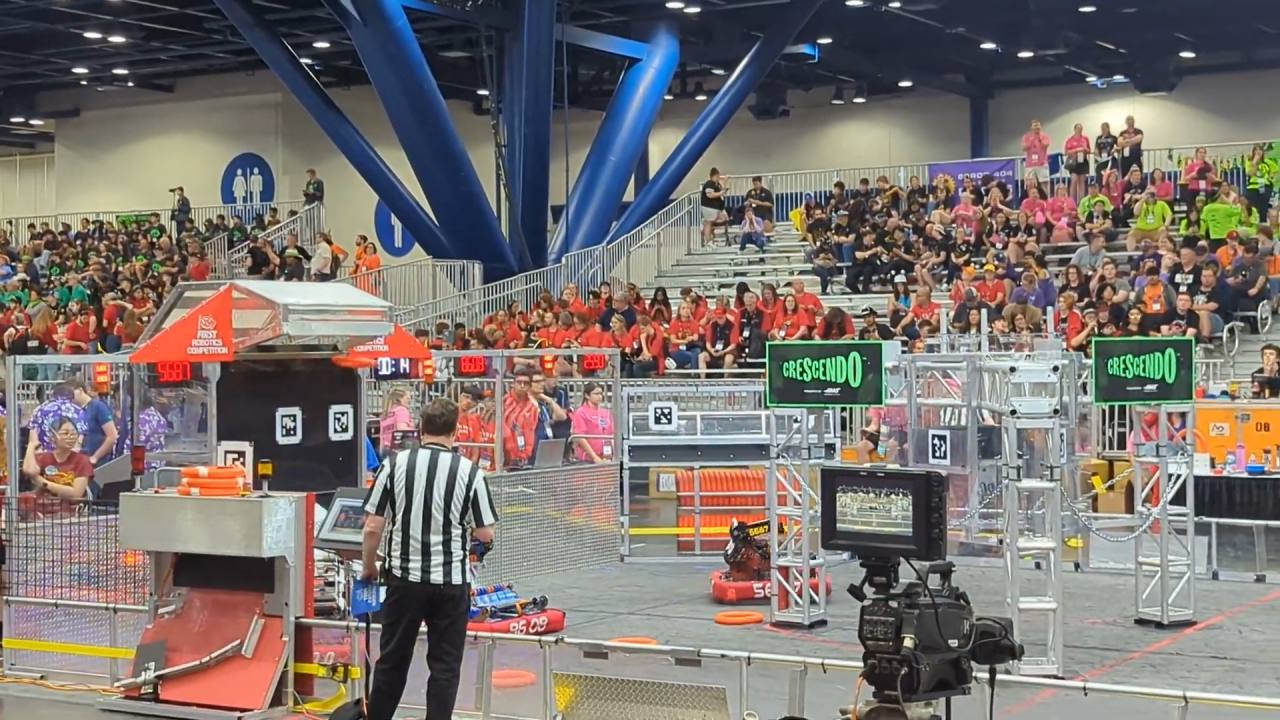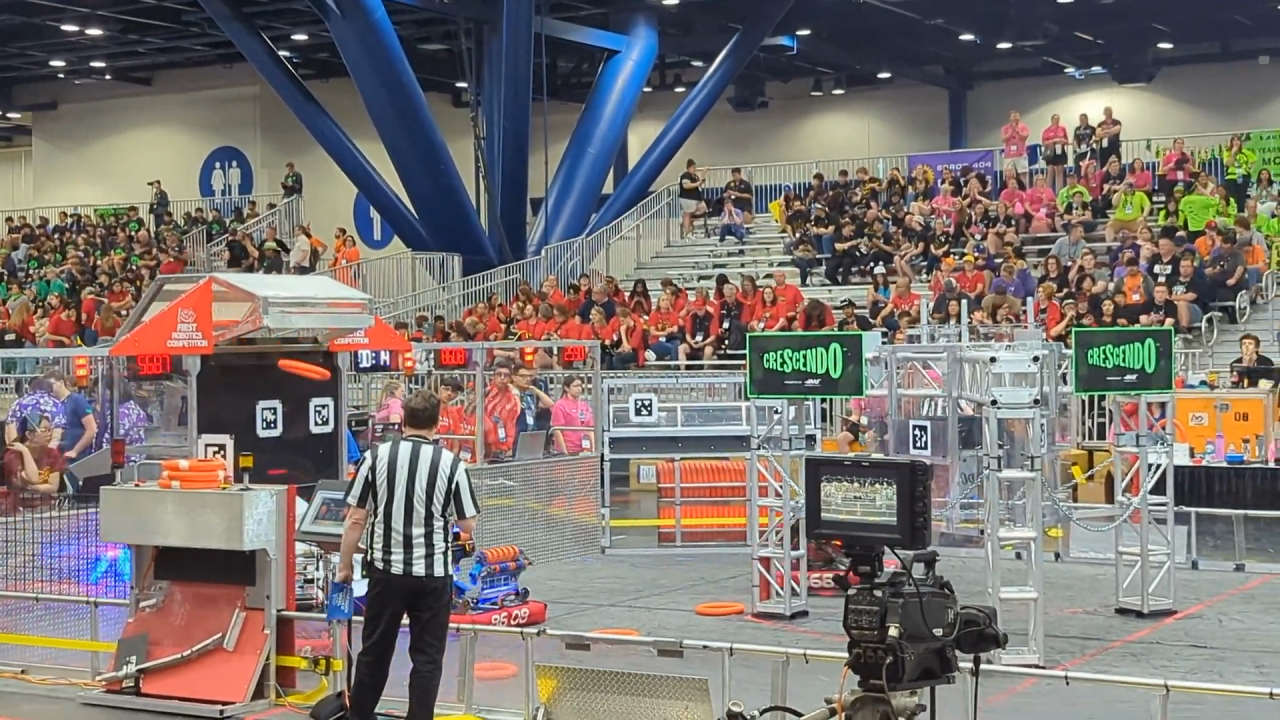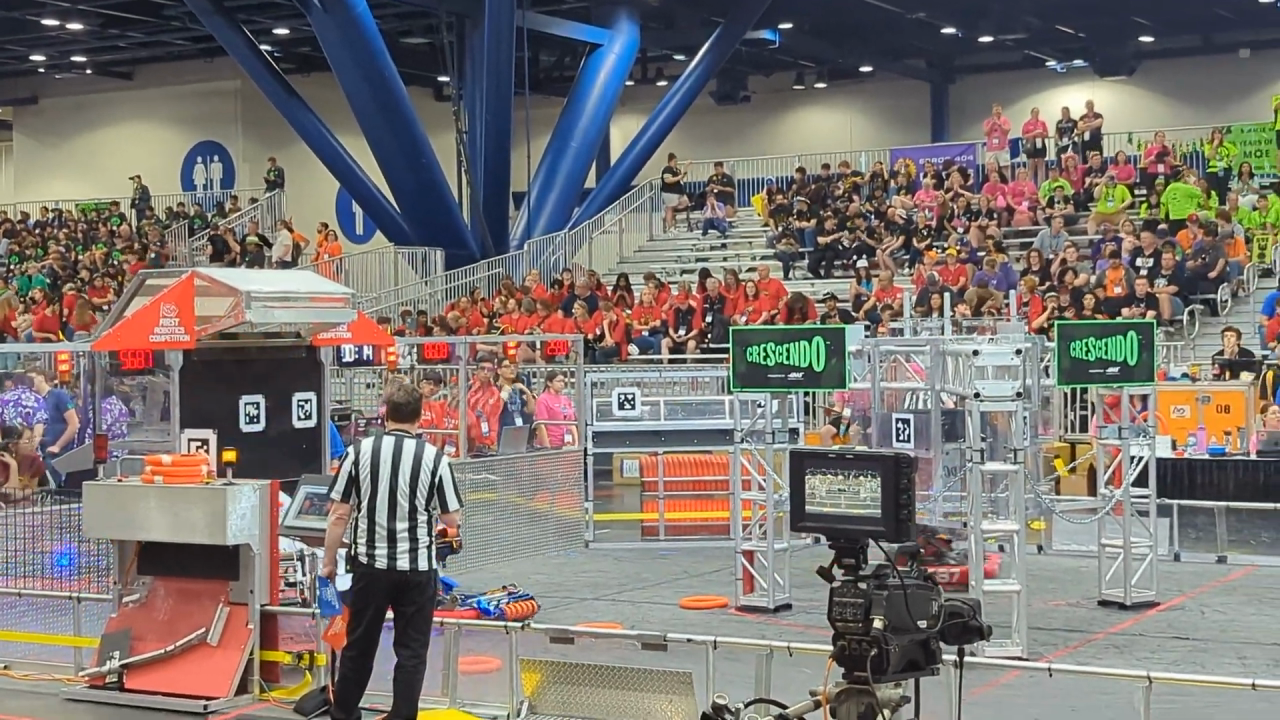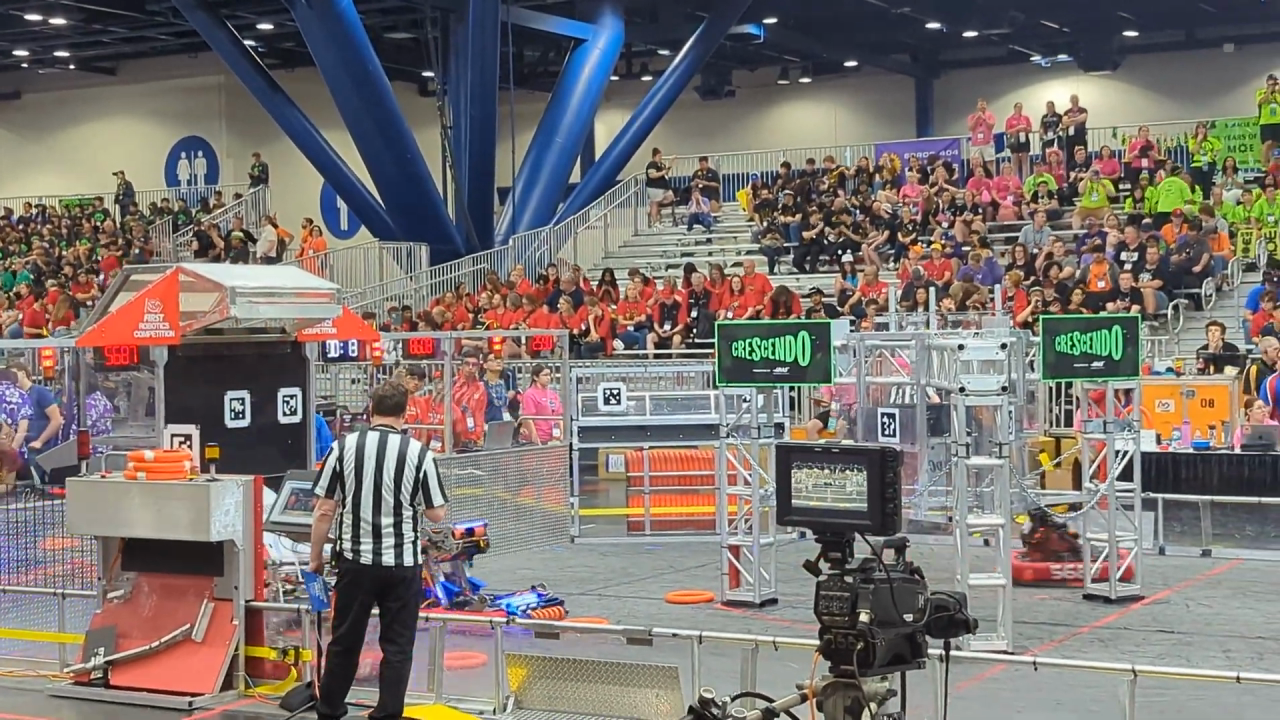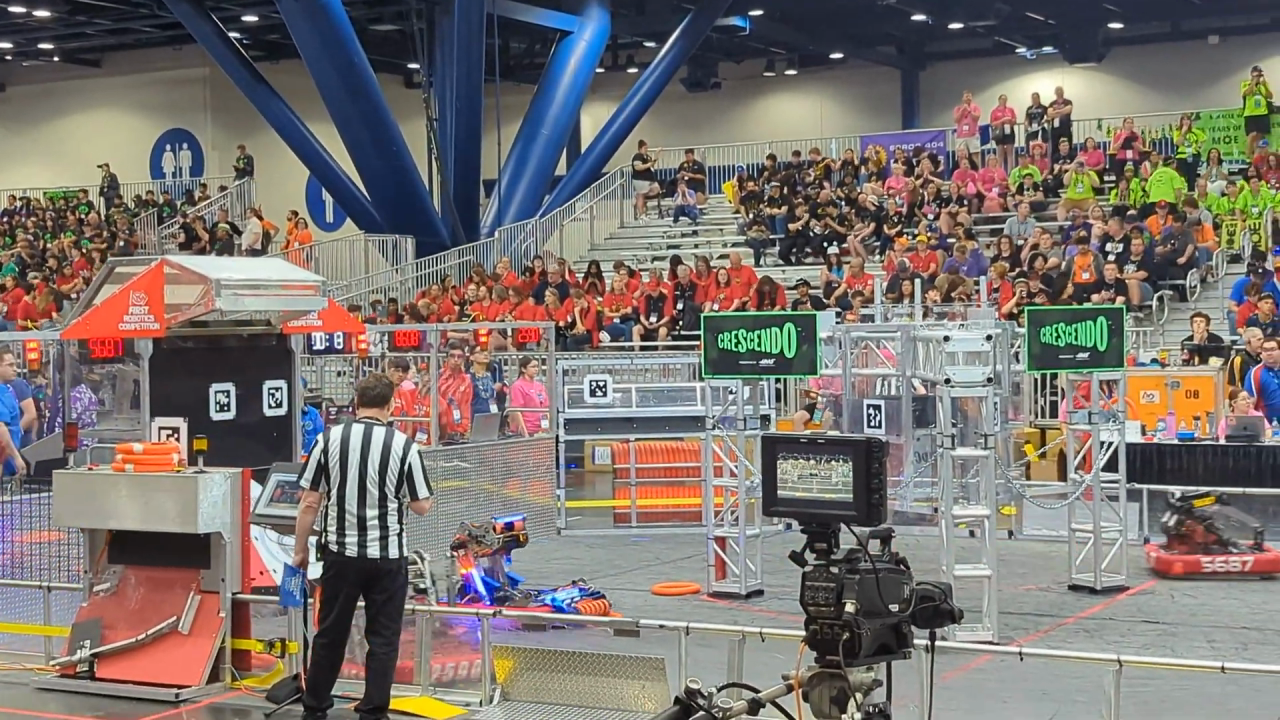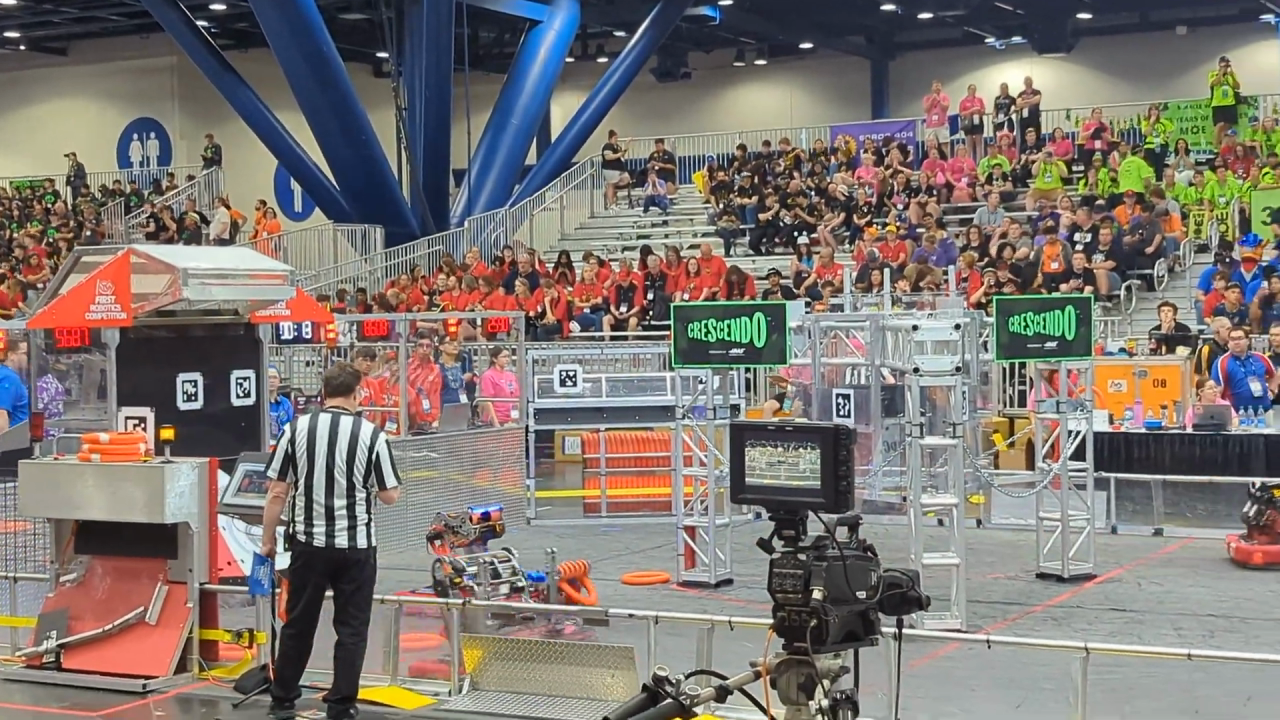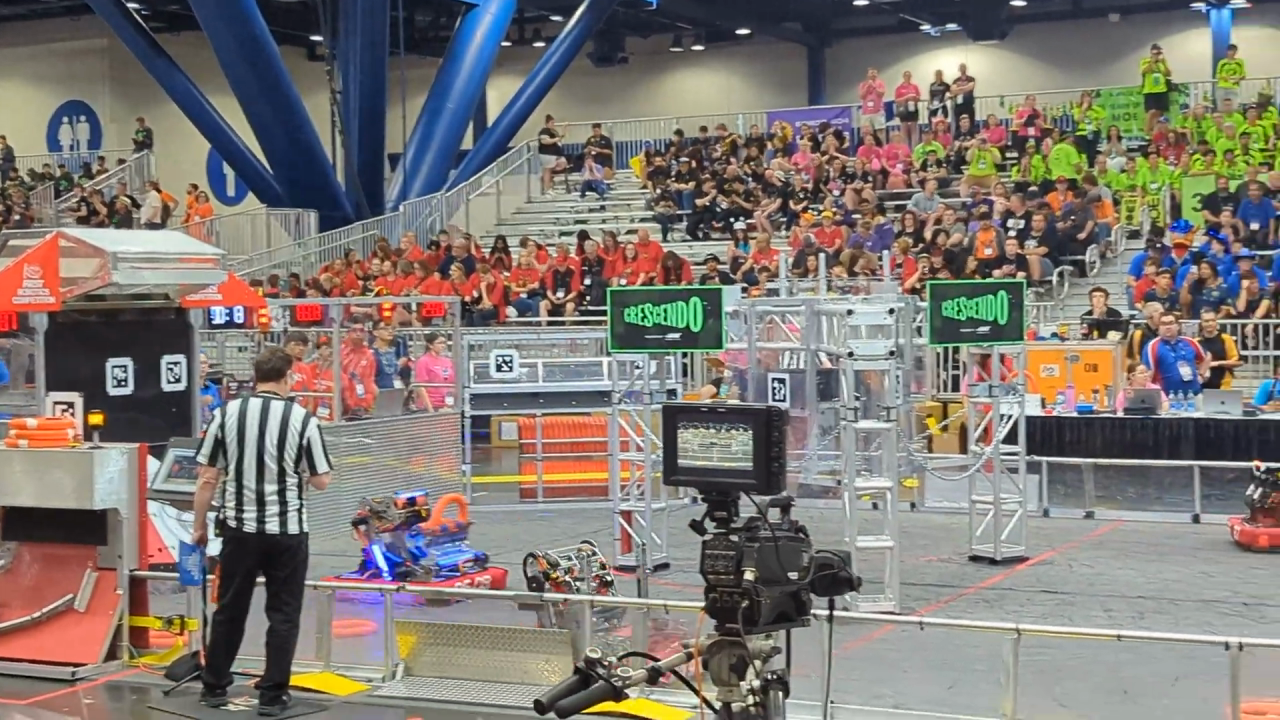
dt=0.3s
person 1, frame 1
left shoulder: (394, 464)
right shoulder: (470, 471)
left elbow: (373, 527)
right elbow: (486, 534)
left wrist: (368, 566)
left hip: (404, 578)
right hip: (451, 581)
left knee: (392, 659)
right knee: (445, 664)
person 1, frame 2
left shoulder: (376, 457)
right shoulder: (451, 463)
left elbow: (355, 520)
right elbow: (468, 526)
left wrist: (345, 566)
left hip: (386, 570)
right hip: (432, 573)
left knee: (374, 651)
right knee: (427, 657)
person 1, frame 3
left shoulder: (359, 451)
right shoulder: (434, 457)
left elbow: (339, 515)
right elbow: (451, 519)
left wrist: (329, 561)
left hip: (370, 565)
right hip: (417, 568)
left knee: (358, 646)
right knee: (411, 651)
person 1, frame 4
left shoulder: (343, 447)
right shoulder: (419, 453)
left elbow: (324, 510)
right elbow: (437, 515)
left wrist: (316, 556)
left hip: (355, 560)
right hip: (402, 564)
left knee: (343, 642)
right knee: (397, 646)
person 1, frame 5
left shoulder: (328, 439)
right shoulder: (404, 445)
left elbow: (309, 503)
right elbow: (422, 507)
left wrist: (300, 550)
left hip: (340, 553)
right hip: (387, 556)
left knee: (329, 633)
right knee: (383, 638)
person 1, frame 6
left shoulder: (296, 429)
right shoulder: (371, 434)
left elbow: (277, 493)
right elbow: (390, 496)
left wrist: (268, 539)
left hip: (308, 543)
right hip: (355, 546)
left knee: (297, 623)
right knee: (351, 628)
person 1, frame 7
left shoulder: (227, 413)
right shoulder: (303, 419)
left elbow: (208, 478)
right elbow: (321, 481)
left wrist: (199, 525)
right wrist: (323, 462)
left hip: (239, 529)
right hip: (287, 532)
left knee: (229, 610)
right knee: (283, 615)
left ankle: (214, 687)
right ankle: (272, 694)
